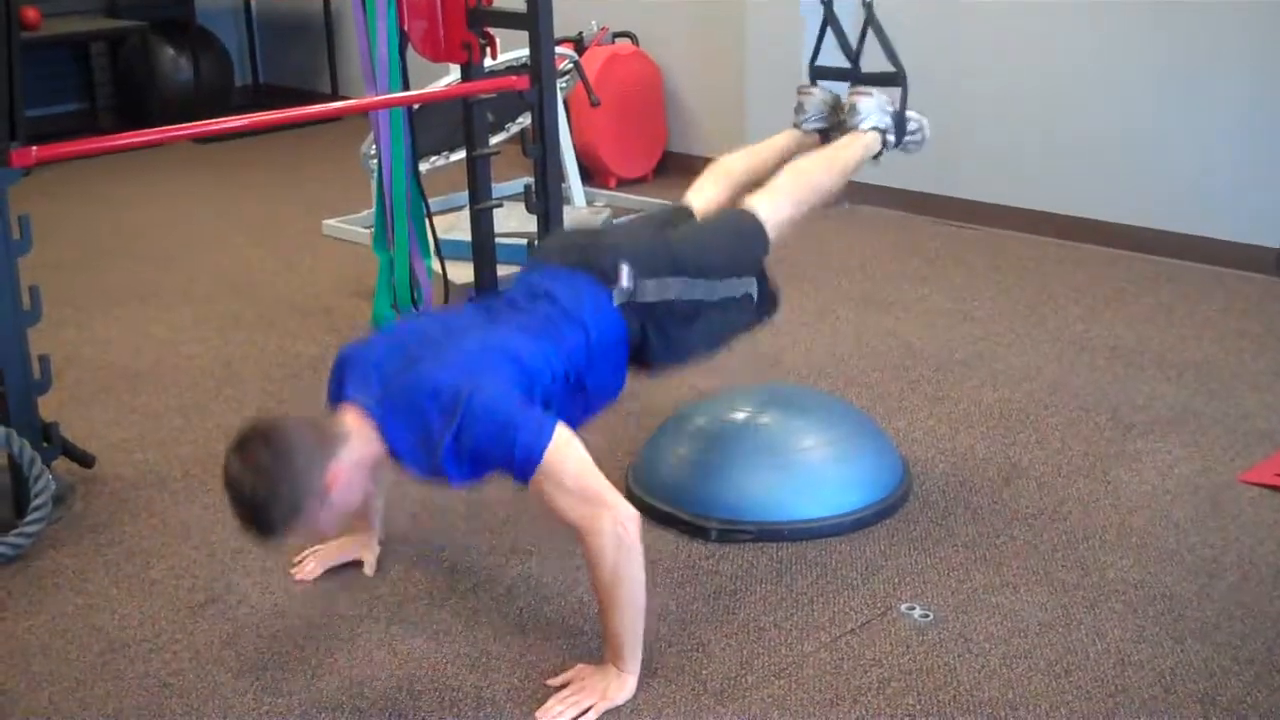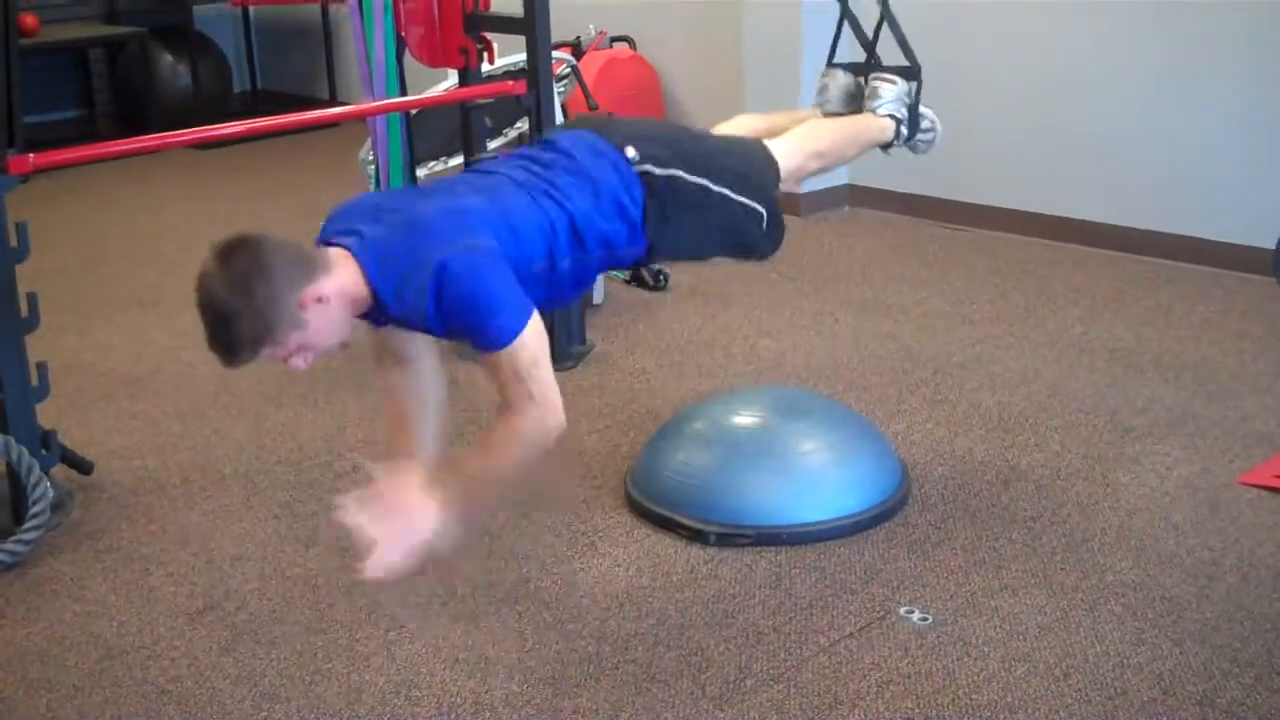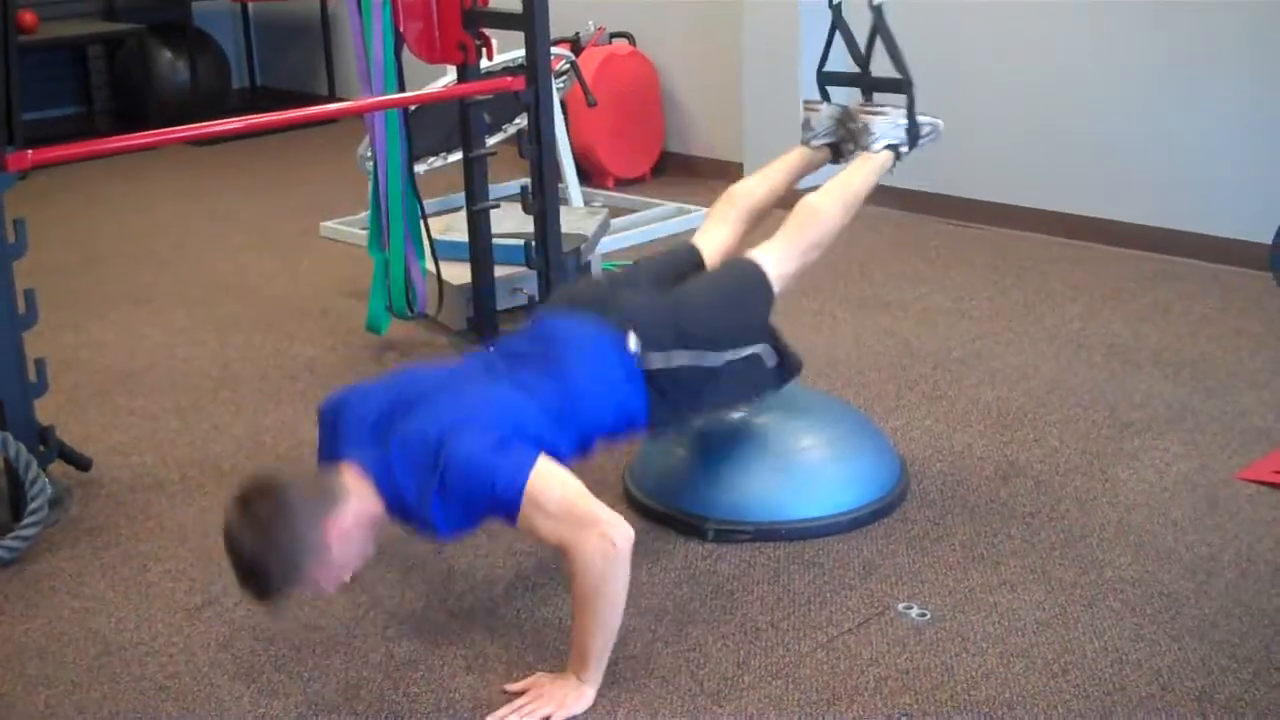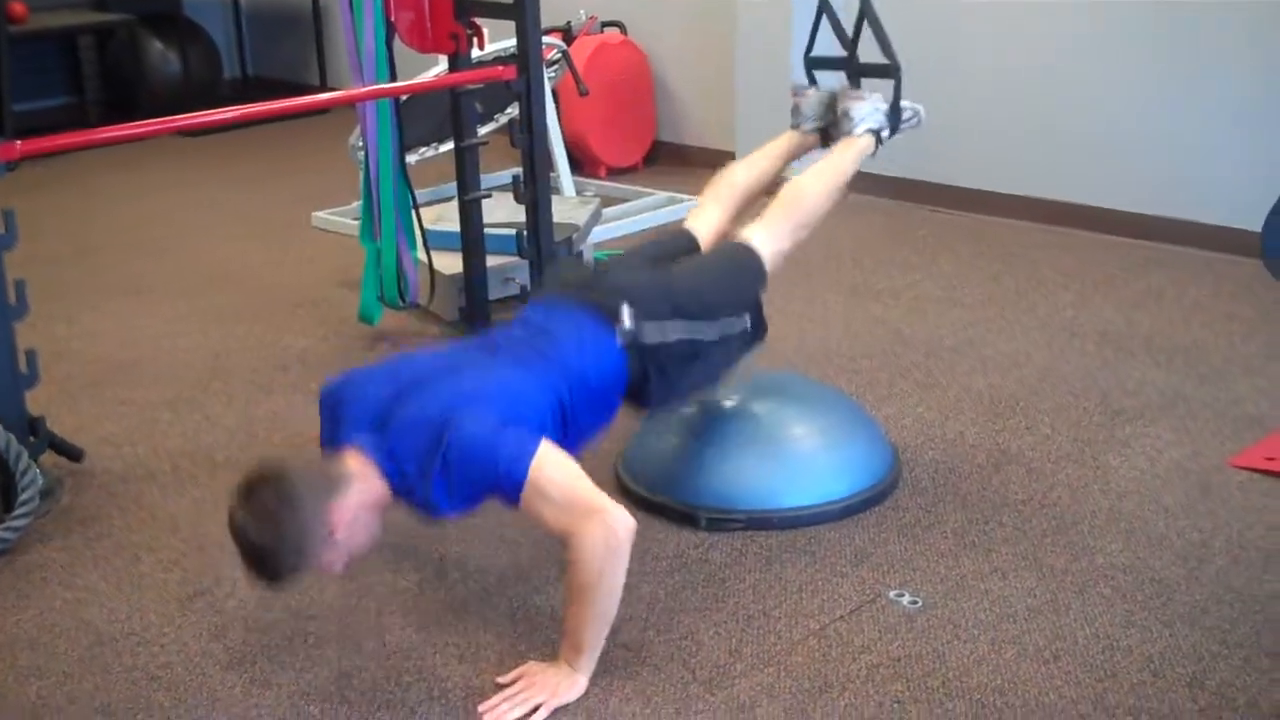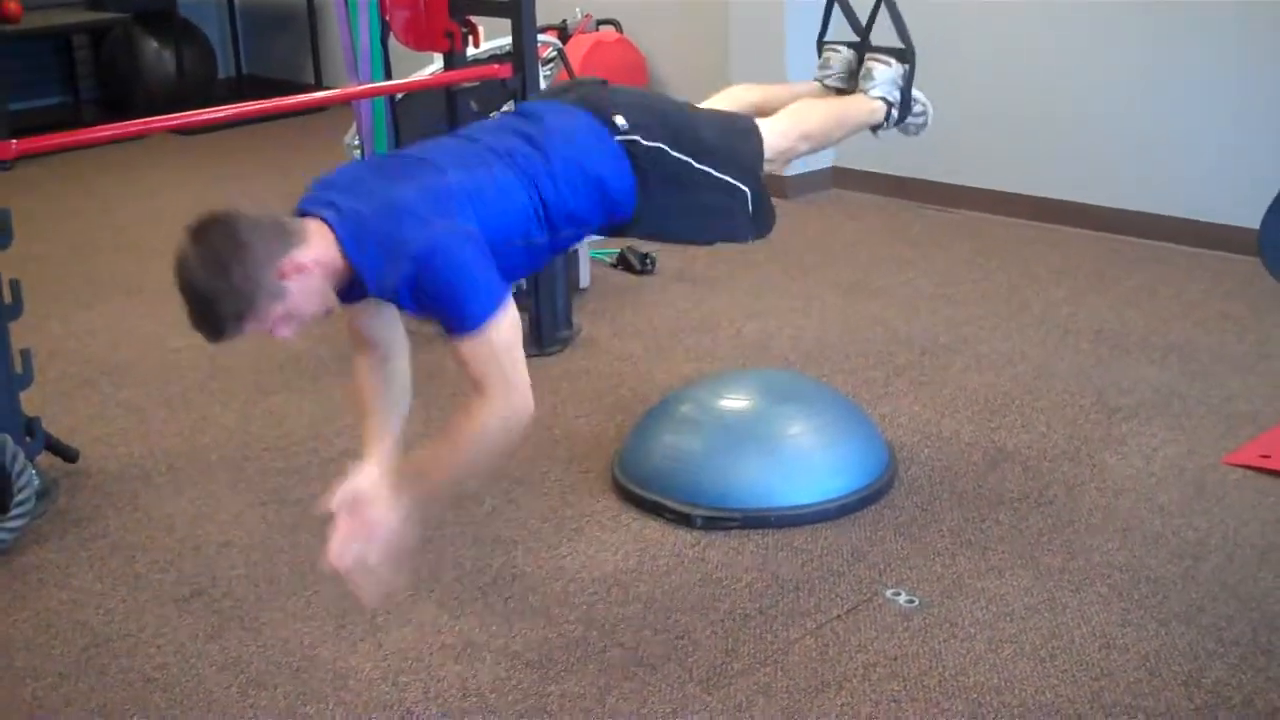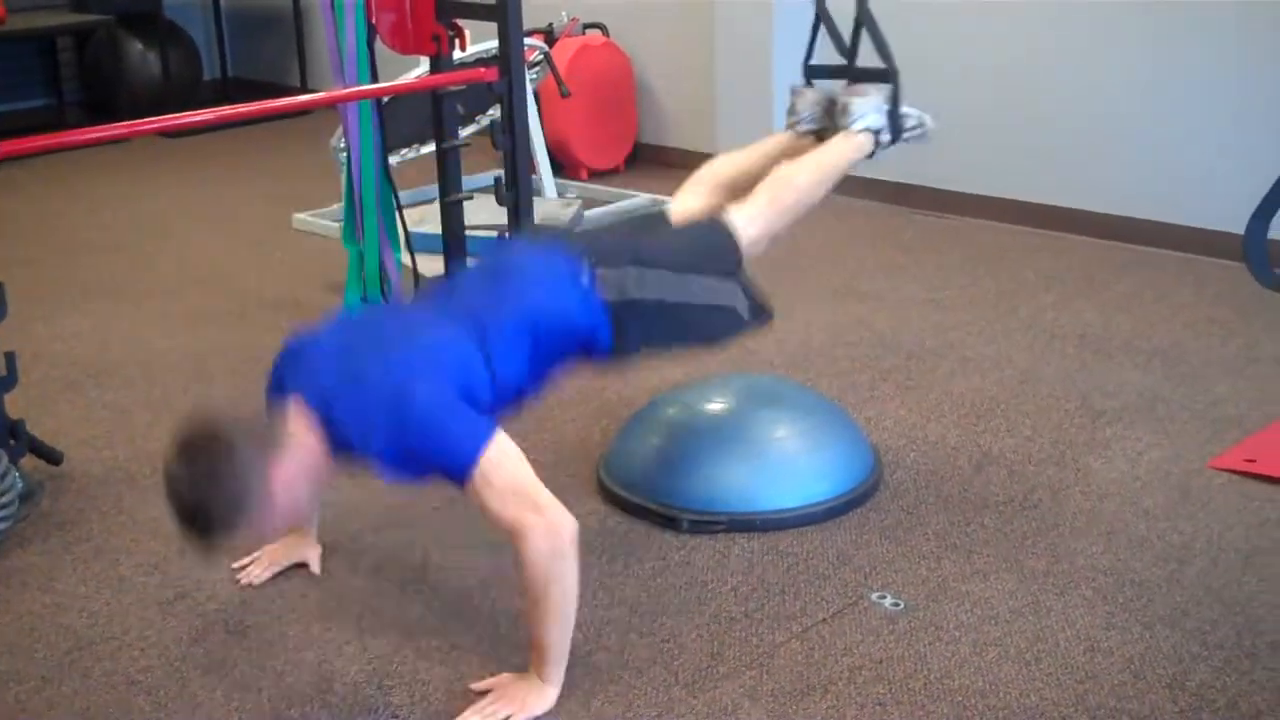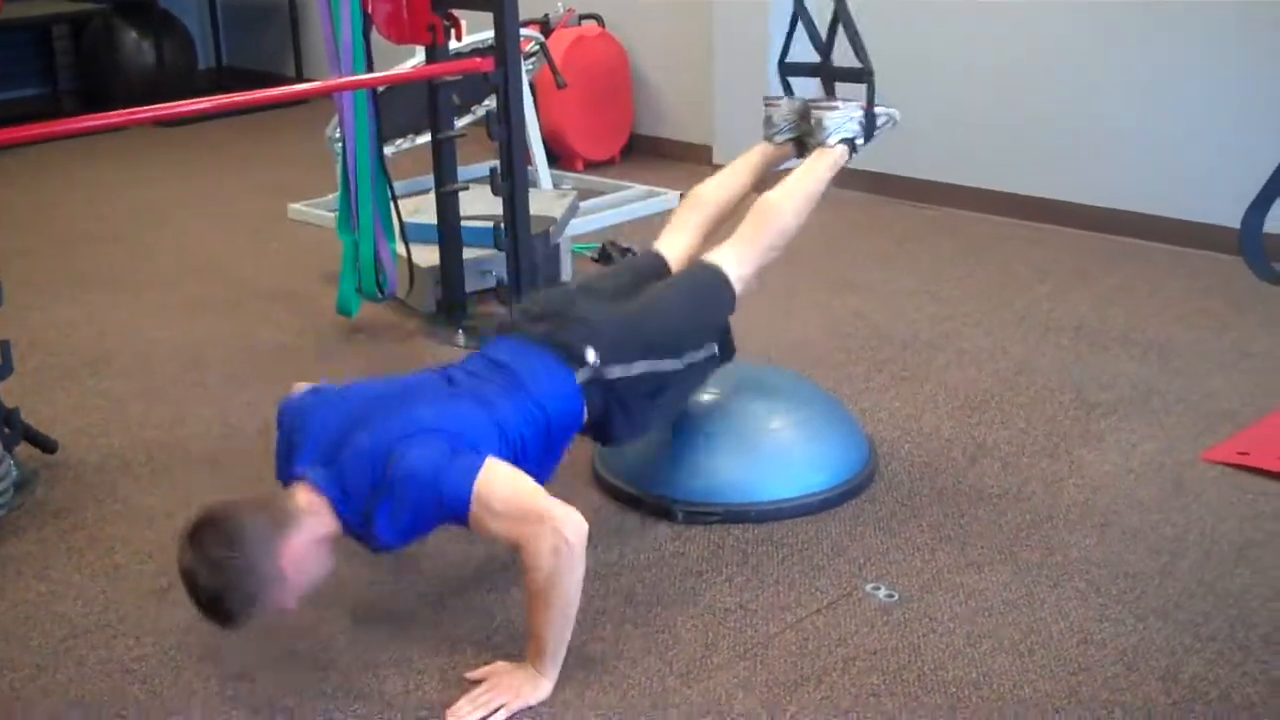
dt=0.3s
person 1, frame 1
left shoulder: (468, 420)
right shoulder: (356, 375)
left elbow: (613, 523)
right wrist: (364, 528)
left hip: (621, 305)
right hip: (561, 280)
left knee: (758, 224)
right knee: (699, 210)
left ankle: (869, 126)
right ankle: (810, 123)
person 1, frame 2
left shoulder: (458, 270)
right shoulder: (341, 255)
left elbow: (543, 415)
right elbow: (407, 361)
left wrist: (435, 495)
right wrist: (412, 481)
left hip: (637, 184)
right hip: (569, 159)
left knee: (783, 161)
right knee: (718, 140)
left ankle: (885, 114)
right ankle: (838, 92)
person 1, frame 3
left shoulder: (453, 469)
right shoulder: (346, 429)
left elbow: (606, 537)
right wrist: (329, 562)
left hip: (634, 367)
right hip: (568, 326)
left knee: (767, 268)
right knee: (708, 249)
left ankle: (881, 142)
right ankle: (821, 139)
person 1, frame 4
left shoulder: (463, 442)
right shoulder: (350, 412)
left elbow: (612, 528)
right wrist: (324, 545)
left hip: (629, 341)
right hip: (566, 317)
left knee: (760, 246)
right knee: (699, 235)
left ankle: (863, 125)
right ankle: (809, 122)
person 1, frame 5
left shoulder: (429, 248)
right shoulder: (312, 231)
left elbow: (508, 404)
right elbow: (376, 344)
left wrist: (404, 494)
right wrist: (374, 466)
left hip: (625, 158)
right hip: (555, 123)
left knee: (770, 141)
right knee: (718, 117)
left ankle: (877, 95)
right ankle: (833, 79)
person 1, frame 6
left shoulder: (405, 417)
right shoulder: (295, 374)
left elbow: (548, 528)
right wrist: (297, 531)
left hip: (588, 298)
right hip: (524, 272)
left knee: (736, 235)
right knee: (681, 217)
left ankle: (862, 128)
right ankle: (805, 123)
person 1, frame 7
left shoulder: (403, 480)
right shoulder: (301, 429)
left elbow: (561, 532)
right wrist: (297, 524)
left hip: (582, 374)
right hip: (531, 338)
left knee: (728, 270)
right knee: (671, 252)
left ankle: (835, 138)
right ankle: (783, 135)
